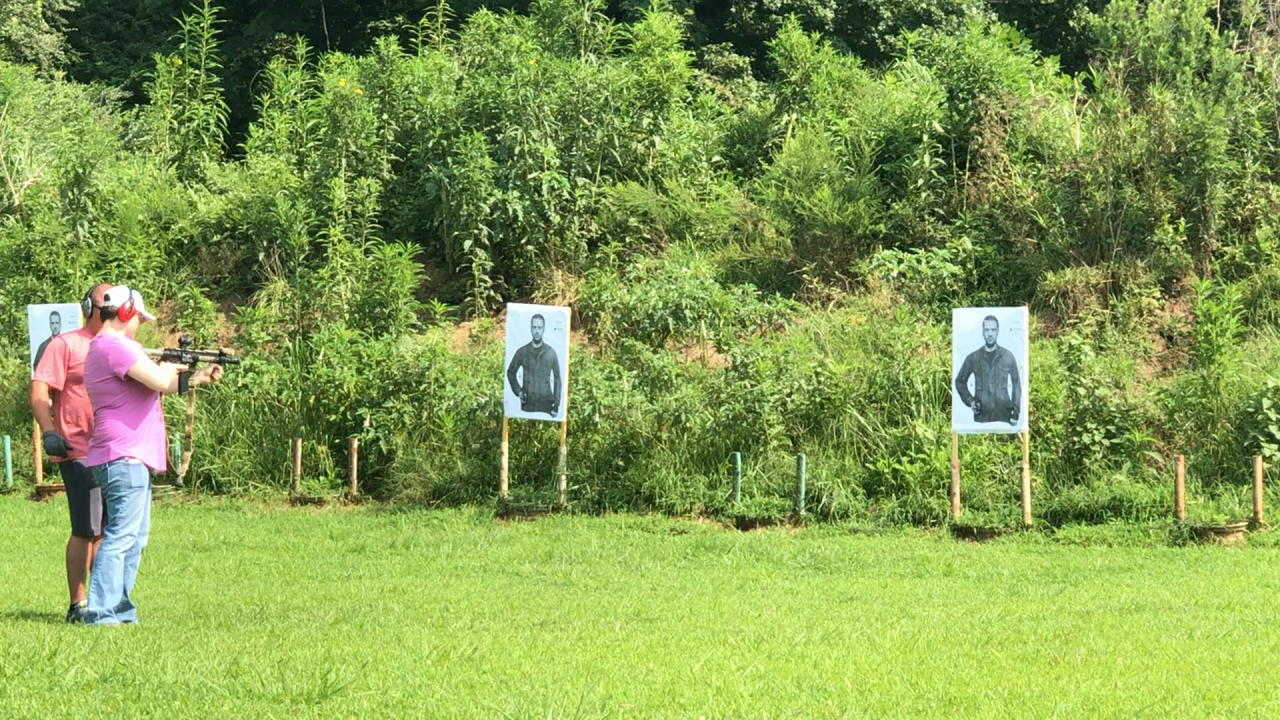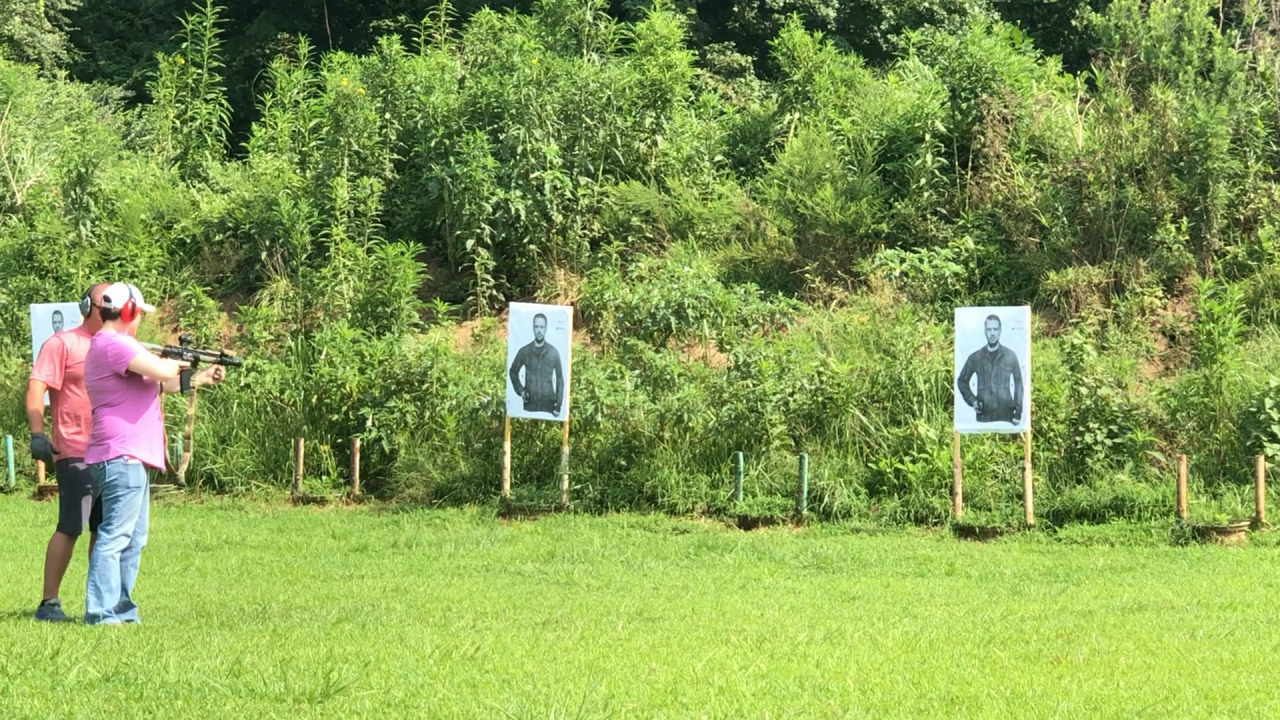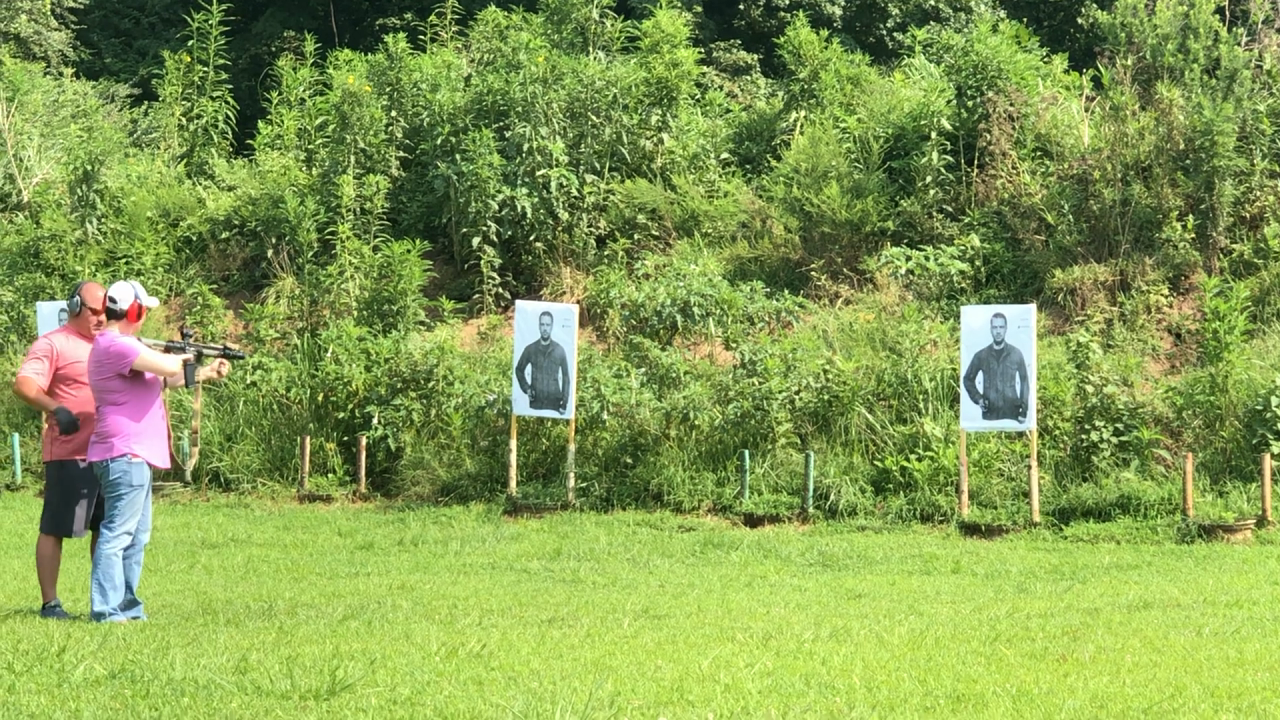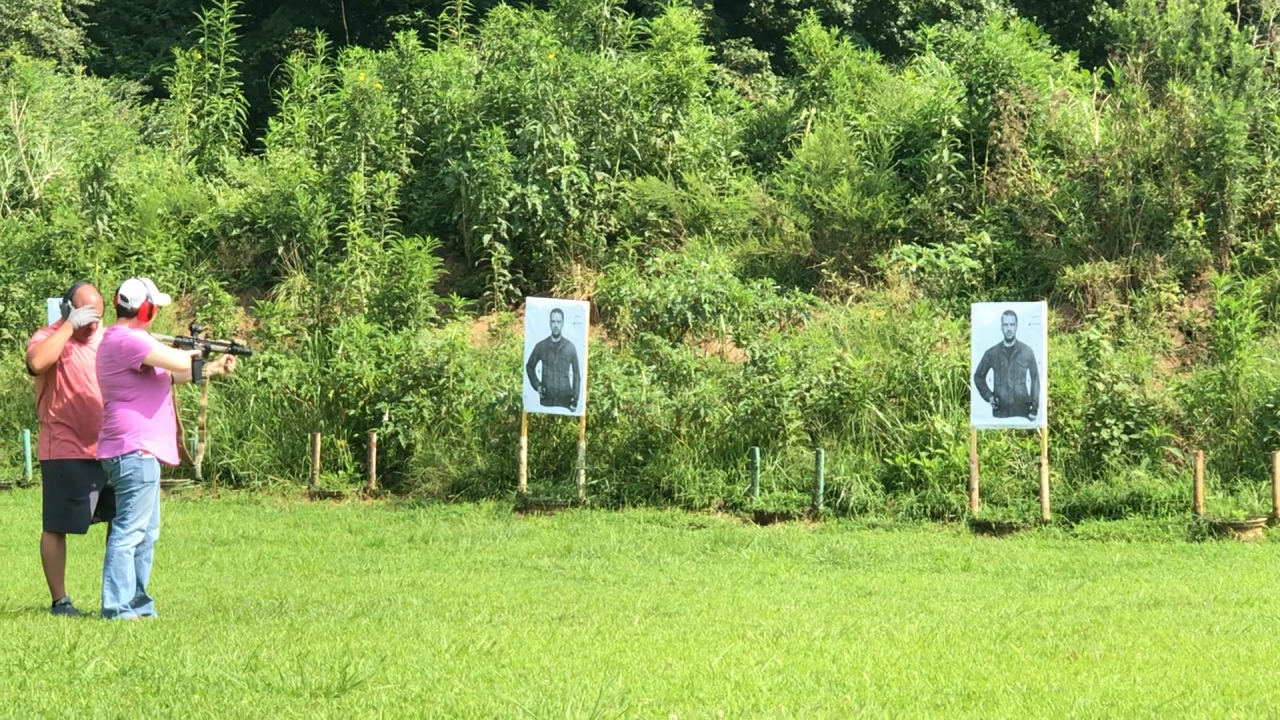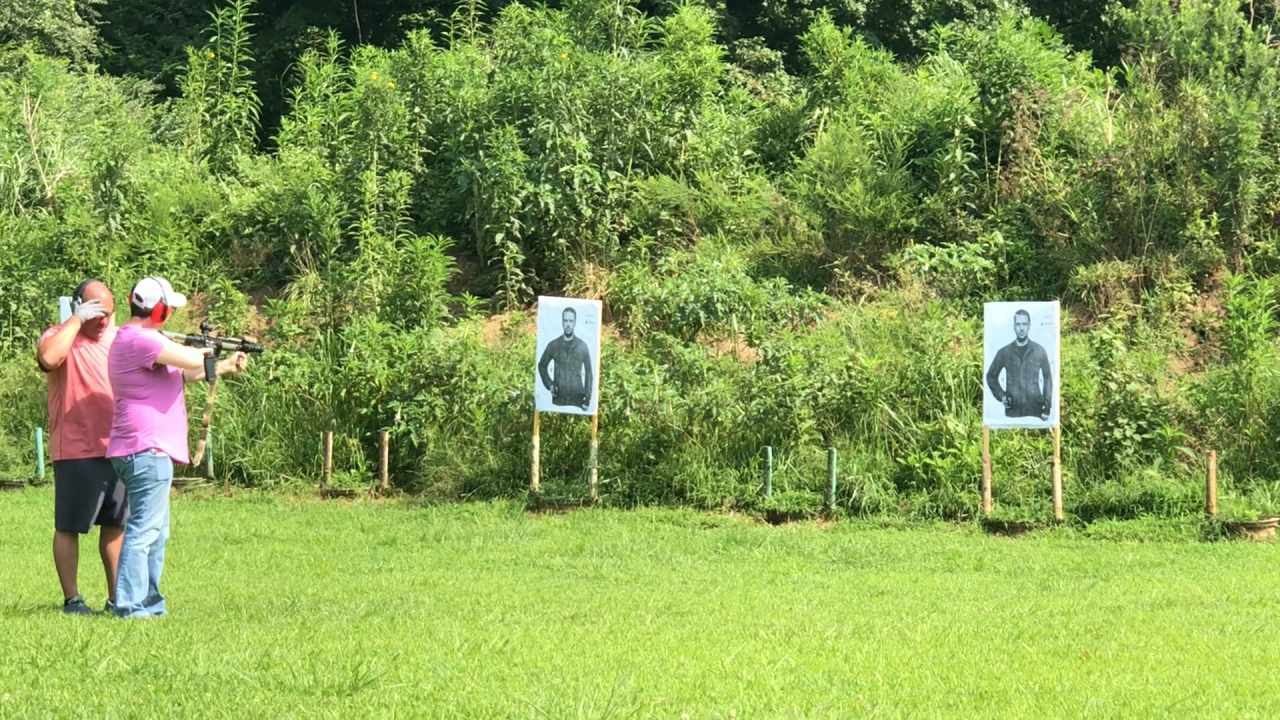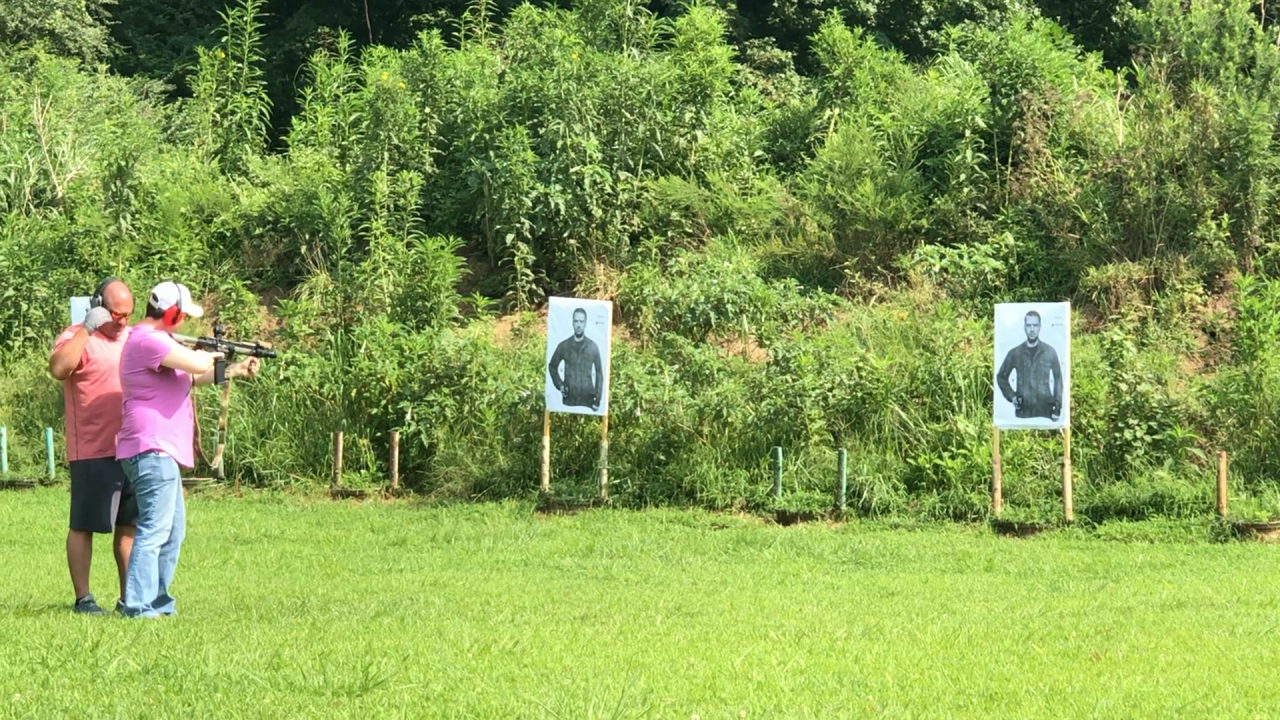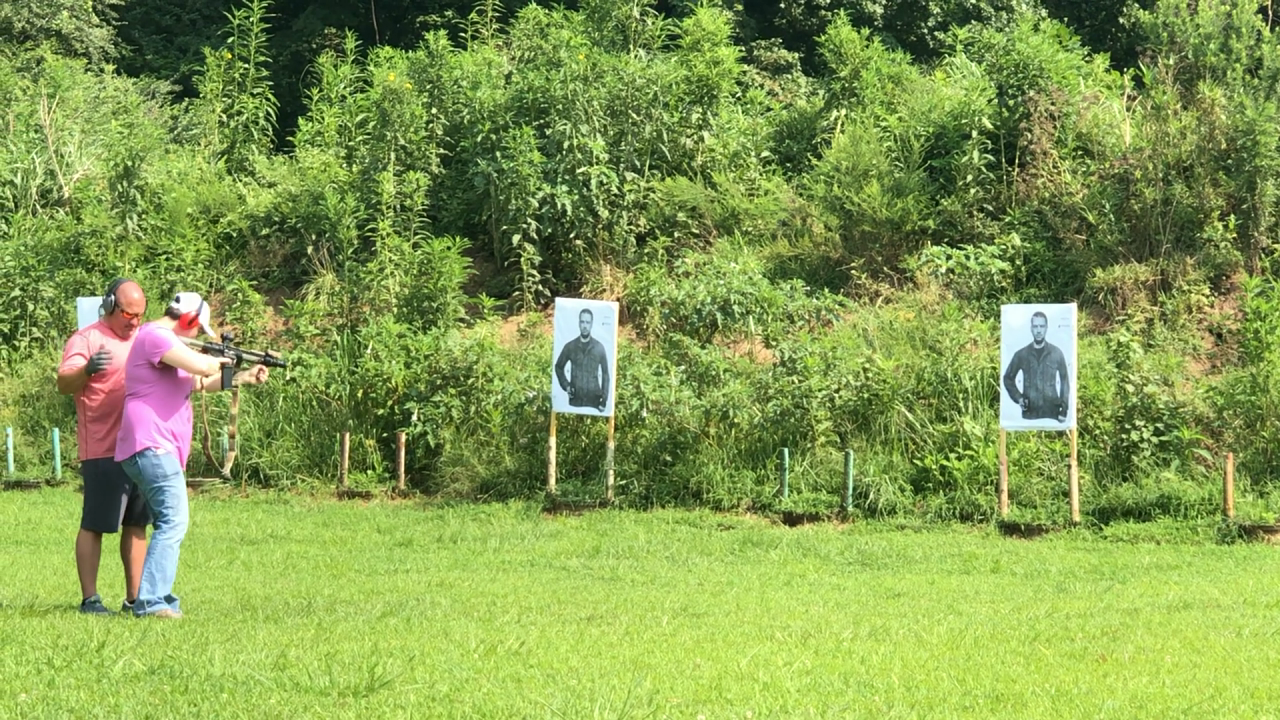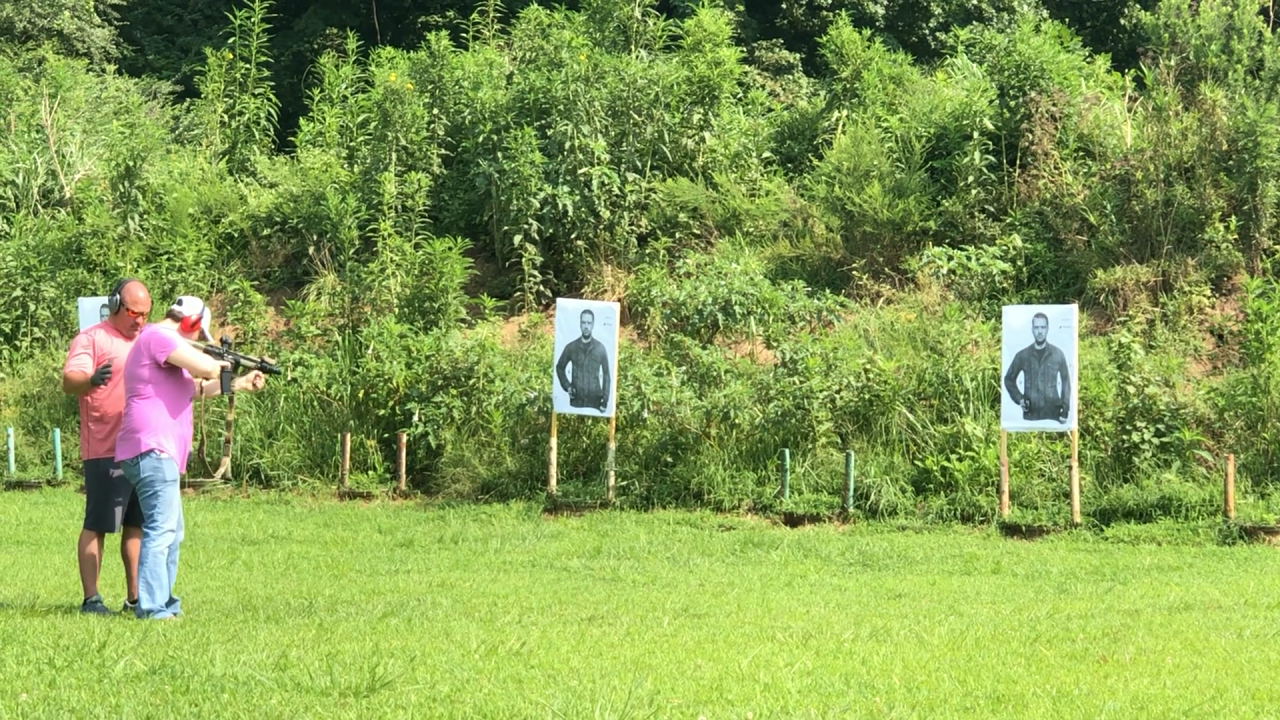
dt=0.3s
person 1, frame 1
right shoulder: (64, 344)
right elbow: (39, 391)
right wrist: (49, 431)
right hip: (79, 452)
left knee: (107, 530)
right knee: (86, 530)
right ankle: (77, 603)
person 1, frame 2
right shoulder: (62, 343)
right elbow: (36, 389)
right wrist: (37, 433)
right hip: (76, 452)
right knee: (70, 527)
right ankle: (48, 603)
person 1, frame 3
right shoulder: (52, 343)
right elbow: (22, 385)
right wrist: (54, 409)
right hip: (69, 454)
right knee: (55, 529)
right ankle: (50, 603)
person 1, frame 4
left shoulder: (105, 336)
right shoulder: (47, 337)
right elbow: (36, 363)
right wrist: (70, 325)
right hip: (65, 451)
right knee: (56, 526)
right ankle: (59, 600)
person 1, frame 5
left shoulder: (115, 334)
right shoulder: (60, 335)
right elbow: (48, 358)
right wrist: (77, 320)
right hip: (77, 451)
left knee: (115, 525)
right knee: (69, 526)
left ankle: (116, 596)
right ankle: (71, 598)
person 1, frame 6
left shoulder: (133, 336)
right shoulder: (76, 338)
right elbow: (58, 369)
right wrist: (85, 329)
right hip: (93, 450)
left knee: (129, 524)
right knee: (83, 525)
left ankle: (129, 597)
right ankle: (83, 598)
person 1, frame 7
right shoulder: (86, 339)
right elbow: (64, 383)
right wrist: (87, 371)
right hip: (104, 450)
left knee: (136, 524)
right knee: (94, 524)
left ankle: (135, 596)
right ankle: (90, 598)
person 1, frame 8
right shoulder: (91, 339)
right elbow: (69, 382)
right wrist: (92, 380)
right hip: (106, 450)
left knee: (136, 525)
right knee: (96, 524)
left ankle: (135, 597)
right ankle: (91, 598)
person 2, frame 1
left shoulder: (110, 347)
right shoulder: (115, 346)
left elbow: (152, 385)
right elbow: (160, 382)
left wrist: (200, 377)
right wrist: (170, 368)
left hip: (133, 457)
right hip: (123, 458)
left knee: (134, 537)
right knee: (121, 535)
left ankle: (119, 610)
right ankle: (100, 614)
person 2, frame 2
left shoulder: (114, 345)
right shoulder: (114, 344)
left elbow: (158, 385)
right elbow: (162, 373)
left wrist: (202, 378)
right wrist: (173, 364)
left hip: (130, 456)
right hip: (121, 457)
left knee: (133, 538)
right knee: (115, 536)
left ankle: (121, 609)
right ankle: (101, 614)
person 2, frame 3
left shoulder: (121, 344)
right shoulder: (116, 345)
left elbow: (160, 380)
right elbow: (168, 368)
left wrist: (206, 373)
right wrist: (178, 358)
left hip: (134, 455)
right hip: (124, 455)
left knee: (136, 536)
right knee: (117, 534)
left ankle: (126, 606)
right ankle: (105, 612)
person 2, frame 4
left shoulder: (125, 338)
right shoulder: (128, 340)
left elbow: (167, 376)
right elbow: (179, 364)
left wrist: (213, 368)
right wrist: (188, 353)
left hip: (140, 451)
right hip: (134, 451)
left knee: (145, 533)
right knee: (129, 531)
left ankle: (137, 603)
right ankle: (117, 608)
person 2, frame 5
left shoulder: (137, 337)
right shoulder: (140, 339)
left elbow: (179, 373)
right elbow: (191, 361)
left wrist: (225, 366)
right wrist: (199, 350)
left hip: (149, 449)
right hip: (146, 450)
left knee: (156, 530)
right knee: (144, 529)
left ankle: (148, 602)
right ankle: (129, 607)
person 2, frame 6
left shoulder: (152, 339)
right shoulder: (148, 340)
left elbow: (190, 377)
right elbow: (197, 365)
left wrist: (236, 370)
right wrist: (210, 355)
left hip: (160, 451)
right hip: (152, 451)
left knee: (172, 531)
right knee: (154, 531)
left ankle: (158, 603)
right ankle: (138, 607)
person 2, frame 7
left shoulder: (163, 340)
right shoulder: (155, 335)
left elbow: (197, 383)
right elbow: (199, 365)
left wrist: (242, 377)
right wrist: (217, 361)
left hip: (161, 448)
right hip: (150, 446)
left knee: (173, 525)
right knee: (174, 521)
left ankle: (162, 600)
right ankle: (150, 601)
person 2, frame 8
left shoulder: (162, 342)
right shoulder: (159, 336)
left elbow: (195, 388)
right elbow: (205, 367)
left wrist: (239, 383)
right wrist: (218, 364)
left hip: (159, 450)
right hip: (152, 449)
left knee: (172, 530)
right knee: (161, 528)
left ankle: (165, 603)
right ankle: (151, 608)
